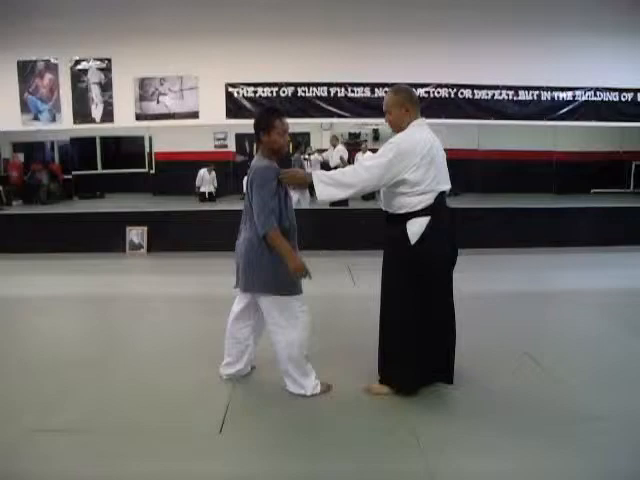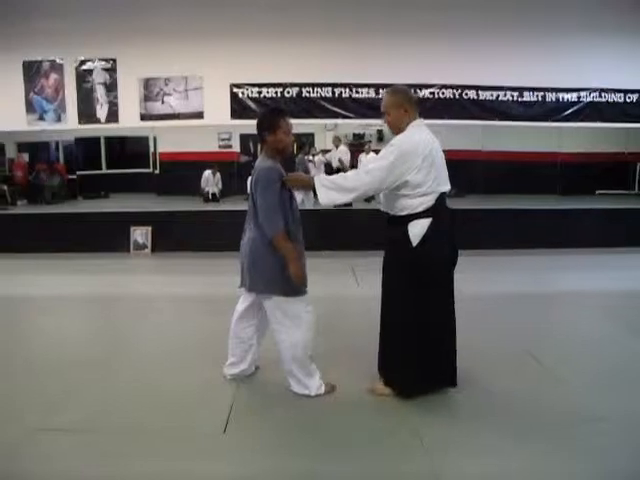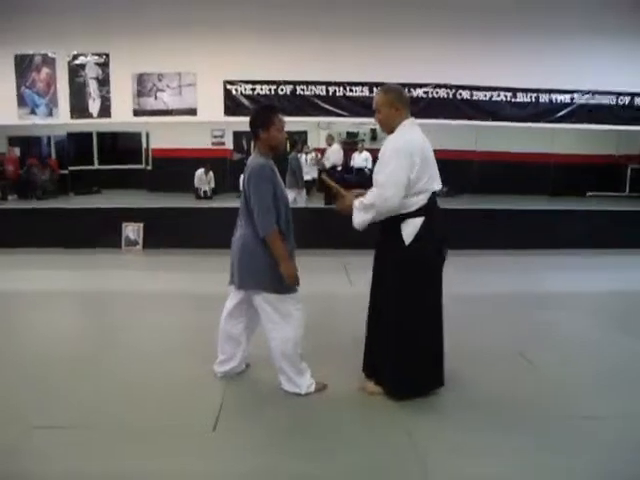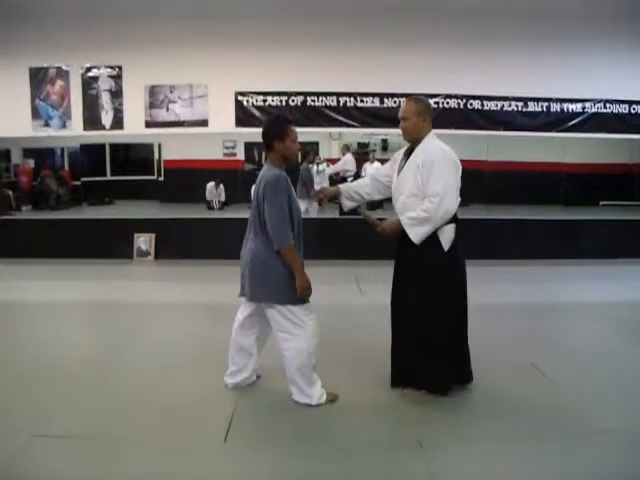
dt=0.3s
person 1, frame 1
left shoulder: (407, 144)
right shoulder: (426, 138)
left elbow: (364, 175)
left wrist: (309, 177)
left hip: (417, 233)
right hip: (433, 228)
left knee: (405, 306)
right knee: (430, 302)
left ankle: (400, 377)
right ankle: (432, 367)
person 1, frame 2
left shoulder: (407, 145)
right shoulder: (424, 139)
left elbow: (367, 179)
left wrist: (312, 182)
left hip: (417, 235)
right hip: (431, 229)
left knee: (407, 308)
right knee: (429, 305)
left ankle: (403, 379)
right ankle: (433, 371)
person 1, frame 3
left shoulder: (399, 143)
right shoulder: (413, 137)
left elbow: (388, 198)
left wrist: (355, 205)
right wrist: (364, 198)
left hip: (408, 234)
right hip: (418, 229)
left knee: (399, 307)
right knee: (415, 305)
left ankle: (397, 378)
right ankle: (418, 372)
person 1, frame 4
left shoulder: (438, 155)
right shoulder: (408, 154)
left elbow: (441, 205)
right elbow: (379, 183)
left wrist: (402, 223)
right wrist: (340, 191)
left hip: (432, 243)
right hip: (415, 239)
left knee: (430, 312)
right knee: (415, 309)
left ankle: (437, 377)
right ankle: (420, 372)
person 2, frame 1
left shoulder: (263, 167)
right shoulder: (266, 170)
right elbow: (266, 222)
left wrist: (288, 253)
right wrist: (290, 256)
left hip: (253, 255)
right hip: (266, 257)
left knee: (245, 312)
right knee: (292, 320)
left ankle: (234, 366)
right ankle: (303, 383)
person 2, frame 2
left shoulder: (267, 167)
right shoulder: (269, 171)
right elbow: (273, 225)
left wrist: (291, 255)
right wrist: (293, 261)
left hip: (257, 255)
right hip: (271, 258)
left knee: (249, 312)
right knee: (296, 320)
left ankle: (237, 366)
right ankle: (307, 383)
person 2, frame 3
left shoulder: (258, 164)
right shoulder: (263, 168)
right elbow: (265, 222)
left wrist: (281, 256)
right wrist: (284, 260)
left hip: (247, 252)
right hip: (262, 256)
left knee: (239, 310)
right knee: (286, 319)
left ankle: (227, 364)
right ankle: (297, 382)
person 2, frame 4
left shoulder: (268, 175)
right shoulder: (277, 179)
right elbow: (281, 235)
left wrist: (294, 268)
right wrist: (299, 272)
left hip: (257, 264)
right hip: (273, 268)
left knee: (250, 321)
right knee: (300, 329)
left ankle: (238, 375)
right ankle: (308, 392)
